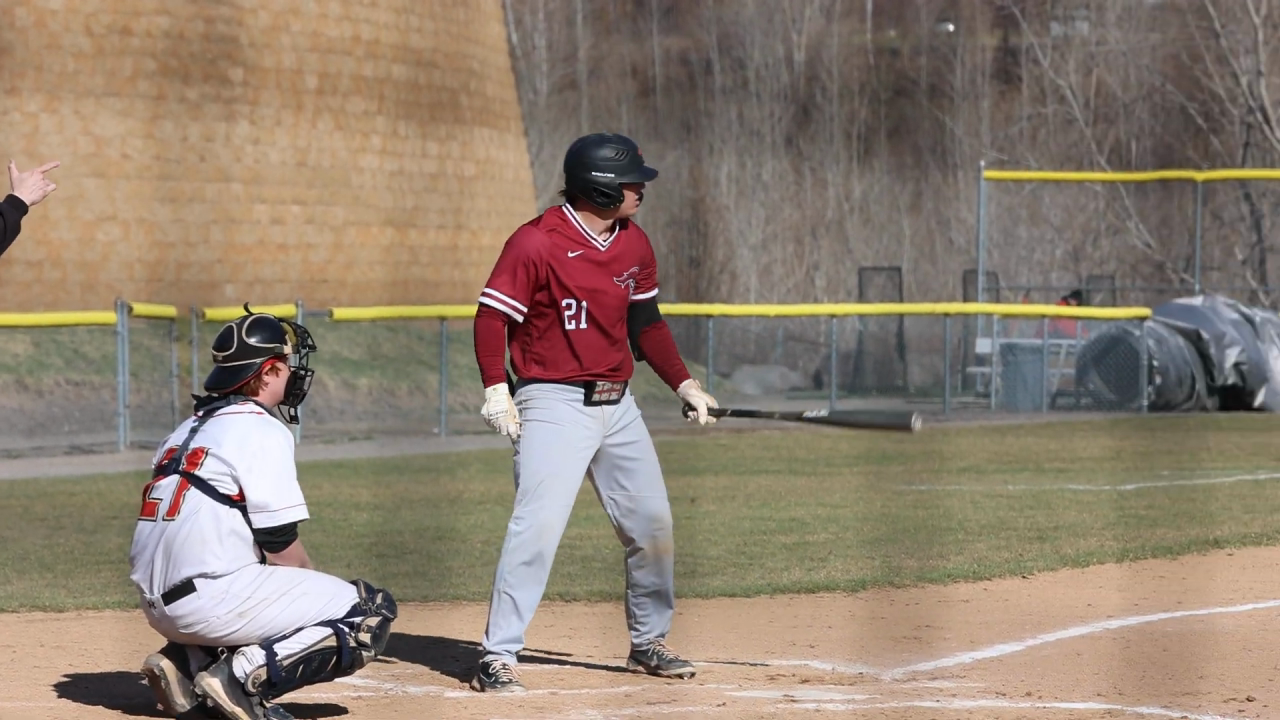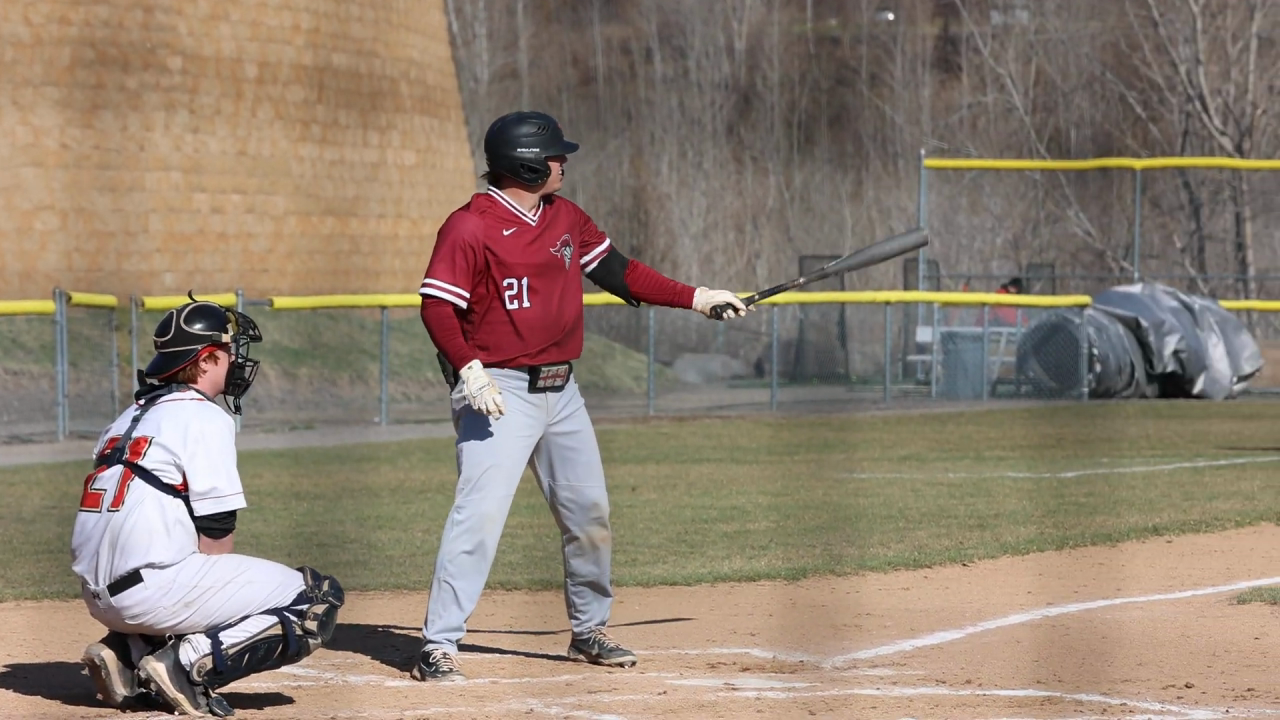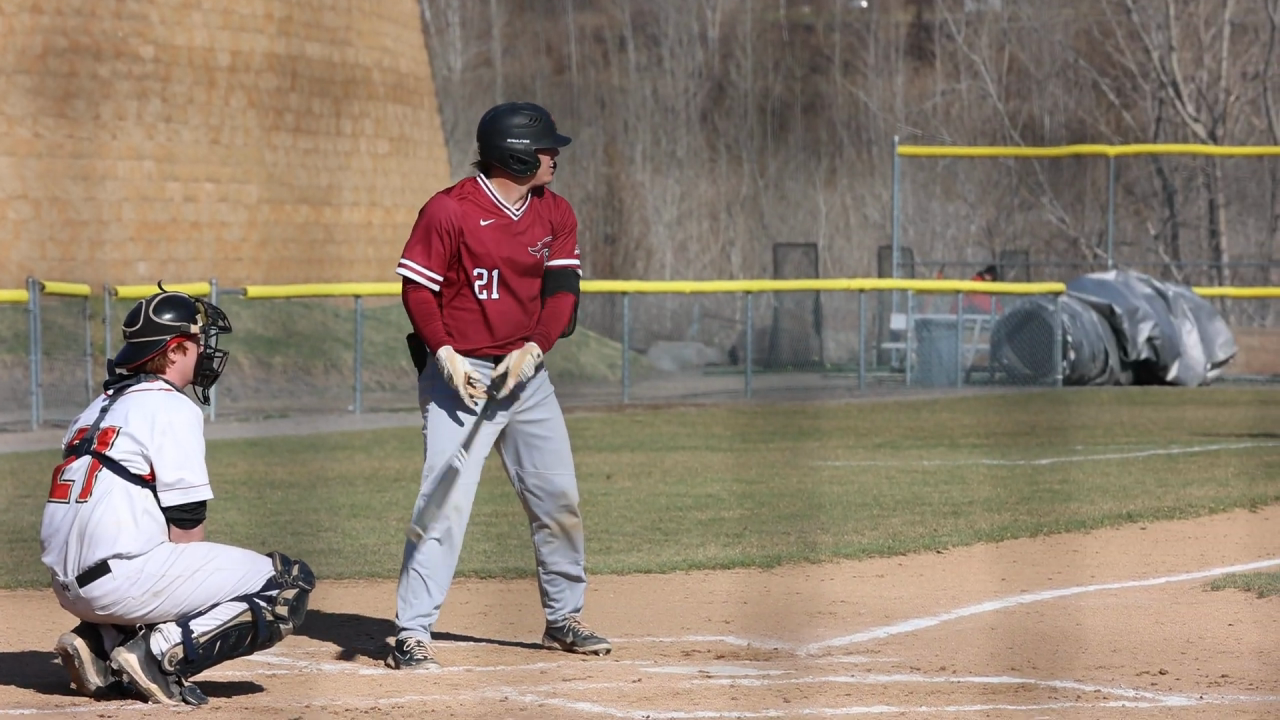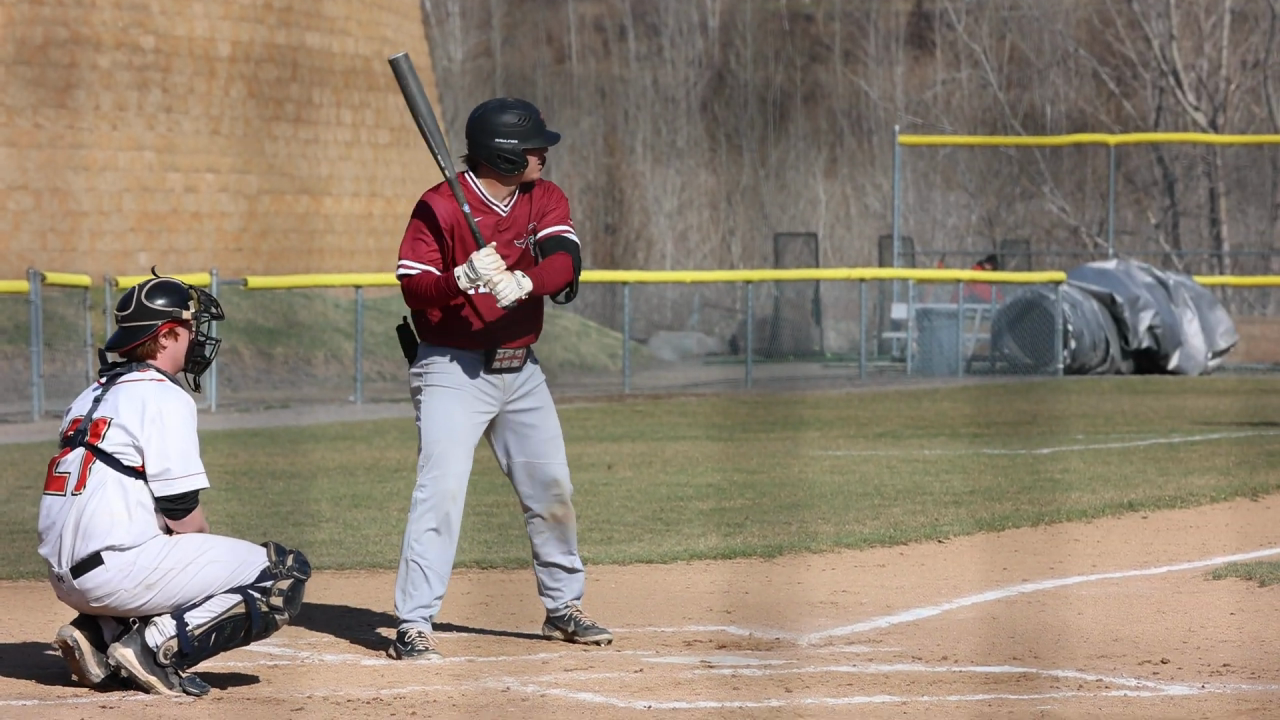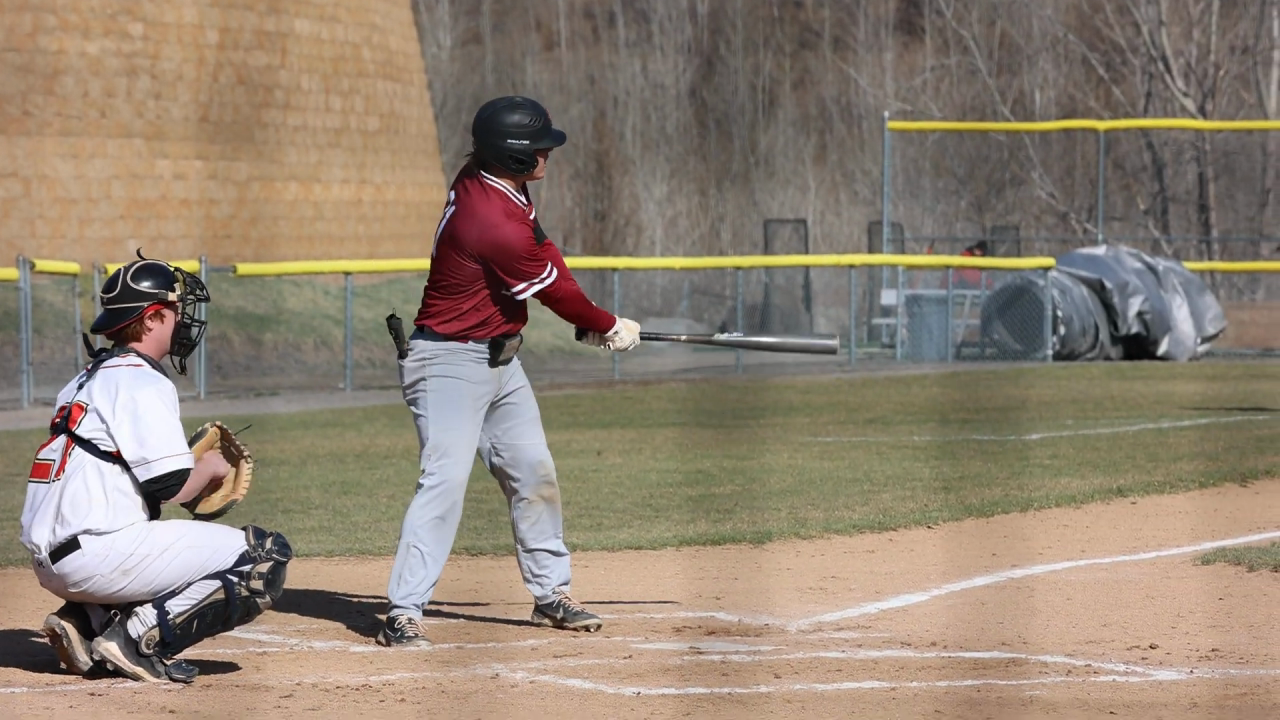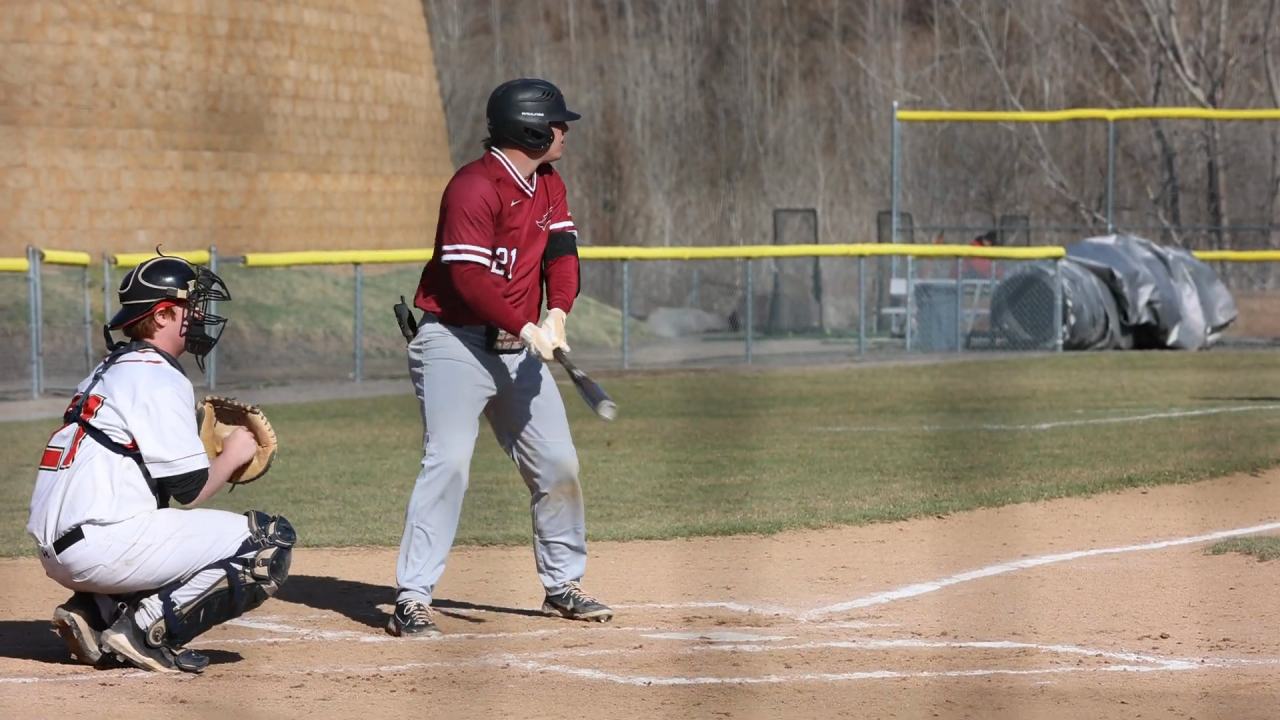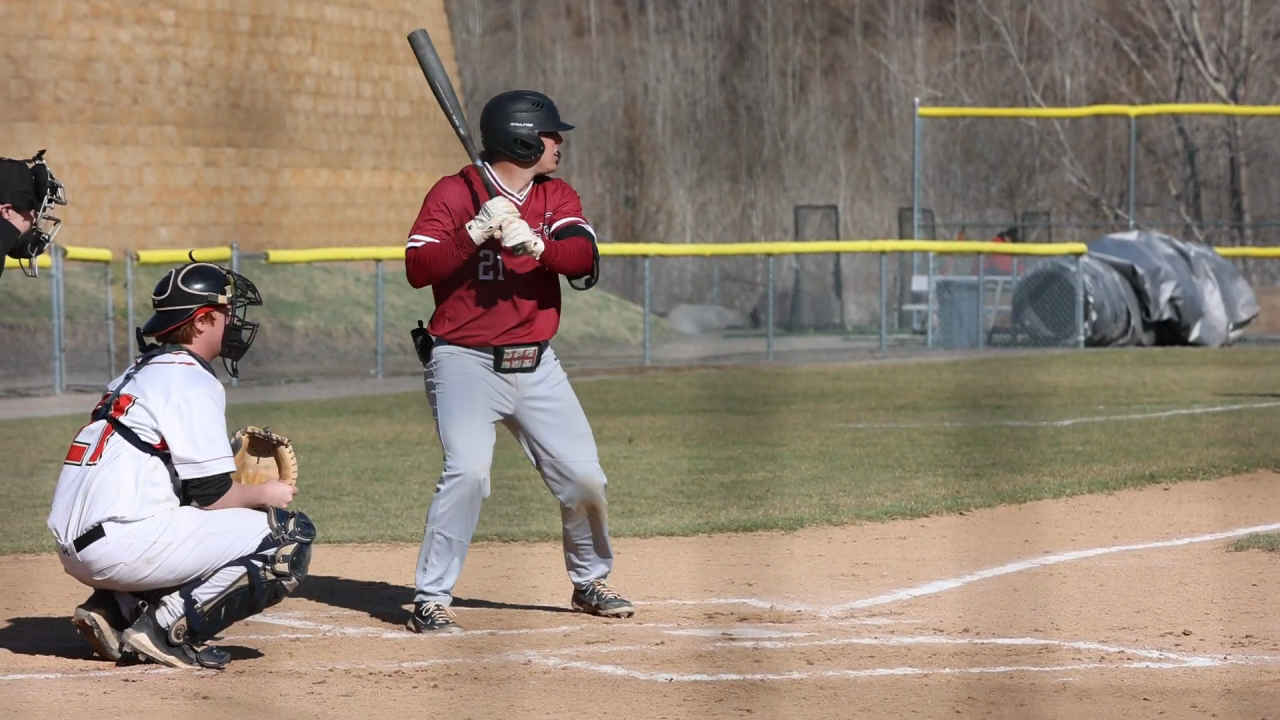
dt=0.5s
person 1, frame 1
left shoulder: (634, 243)
right shoulder: (537, 242)
right elbow: (492, 316)
left wrist: (685, 384)
right wrist: (496, 388)
left hip: (618, 403)
right hip: (554, 402)
left knee: (653, 524)
right knee: (538, 525)
left ankle: (648, 642)
right ankle: (498, 655)
person 1, frame 2
left shoulder: (566, 216)
right shoulder: (469, 226)
left elbow: (618, 271)
right elbow: (437, 308)
left wrist: (694, 298)
right wrist: (470, 370)
left hip: (561, 390)
right hip: (500, 392)
left knee: (589, 511)
right knee: (478, 514)
left ankle: (589, 631)
right ankle: (438, 644)
person 1, frame 3
left shoulder: (556, 213)
right shoulder: (449, 210)
left elbow: (562, 294)
right elbow: (416, 290)
left wrist: (532, 351)
right wrist: (446, 355)
left hip: (528, 378)
right hip: (463, 378)
left knee: (559, 499)
right knee: (448, 501)
left ankle: (562, 620)
right ankle: (412, 632)
person 1, frame 4
left shoulder: (546, 198)
right shoulder: (440, 206)
left elbow: (563, 258)
right elbow: (415, 290)
left wrist: (523, 282)
right wrist: (466, 277)
left hip: (519, 367)
right hip: (453, 368)
left knee: (550, 488)
right knee: (441, 491)
left ankle: (564, 608)
right ankle: (412, 624)
person 1, frame 5
left shoulder: (499, 184)
right shoulder: (494, 224)
left elbow: (542, 248)
right elbow: (551, 290)
left wrist: (594, 318)
right wrist: (610, 327)
left hip: (500, 356)
right hip: (450, 361)
left knee: (534, 473)
right knee: (446, 479)
left ankle: (551, 594)
right ankle: (404, 611)
person 1, frame 6
left shoulder: (550, 186)
right shoulder: (476, 186)
left elbow: (563, 256)
right elbow: (462, 278)
left wrist: (556, 314)
right wrist: (524, 329)
left hip: (519, 350)
right hip: (456, 344)
left knee: (559, 466)
right knee: (447, 464)
left ankle: (563, 585)
right ankle: (412, 599)
person 1, frame 7
left shoulder: (559, 196)
right shoulder: (455, 192)
left elbow: (584, 262)
right elbow: (417, 268)
left wrist: (534, 241)
right wrist: (477, 231)
left hip: (535, 365)
right hip: (466, 363)
left knee: (584, 479)
right knee: (468, 473)
left ankle: (591, 582)
right ankle: (431, 598)
person 2, frame 1
left shoulder: (190, 427)
right shoulder: (262, 430)
right elbow: (280, 542)
right wrist: (335, 593)
left hip: (158, 602)
right hip: (206, 597)
right knee: (372, 612)
left ankle: (186, 663)
right ankle: (242, 676)
person 2, frame 2
left shoulder: (132, 415)
right shoulder: (204, 417)
right elbow: (217, 532)
right wrist: (215, 585)
left hip: (99, 594)
right hip: (151, 588)
right knee: (319, 600)
left ankle: (126, 653)
right ankle: (187, 663)
person 2, frame 3
left shoulder: (100, 406)
right shoulder: (172, 407)
left elbow: (108, 506)
right elbow: (186, 523)
right wrist: (192, 580)
left hip: (69, 585)
right hip: (118, 577)
right knee: (289, 583)
left ankle: (100, 643)
right ankle: (159, 654)
person 2, frame 4
left shoulder: (94, 393)
right shoulder: (163, 397)
right elbow: (182, 513)
right wrist: (194, 548)
left hip: (66, 575)
right hip: (114, 569)
right knee: (286, 573)
left ankle: (98, 636)
right ankle: (154, 647)
person 2, frame 5
left shoulder: (89, 377)
right shoulder: (141, 382)
right elbow: (172, 487)
left wrist: (189, 467)
right wrist: (210, 467)
left hip: (52, 559)
right hip: (93, 553)
right knee: (267, 557)
left ankle: (86, 623)
right ankle: (138, 638)
person 2, frame 6
left shoulder: (110, 370)
right shoulder: (160, 379)
right elbow: (191, 491)
left wrist: (215, 456)
right wrist: (233, 455)
left hip: (58, 549)
right hip: (99, 544)
right knee: (270, 542)
left ankle: (96, 612)
right ankle: (146, 629)
person 2, frame 7
left shoulder: (141, 371)
right shoulder: (193, 381)
right elbow: (212, 495)
left wrist: (245, 489)
right wrist: (264, 494)
right hip: (120, 540)
right knee: (290, 539)
left ankle: (116, 611)
right ankle: (168, 627)
